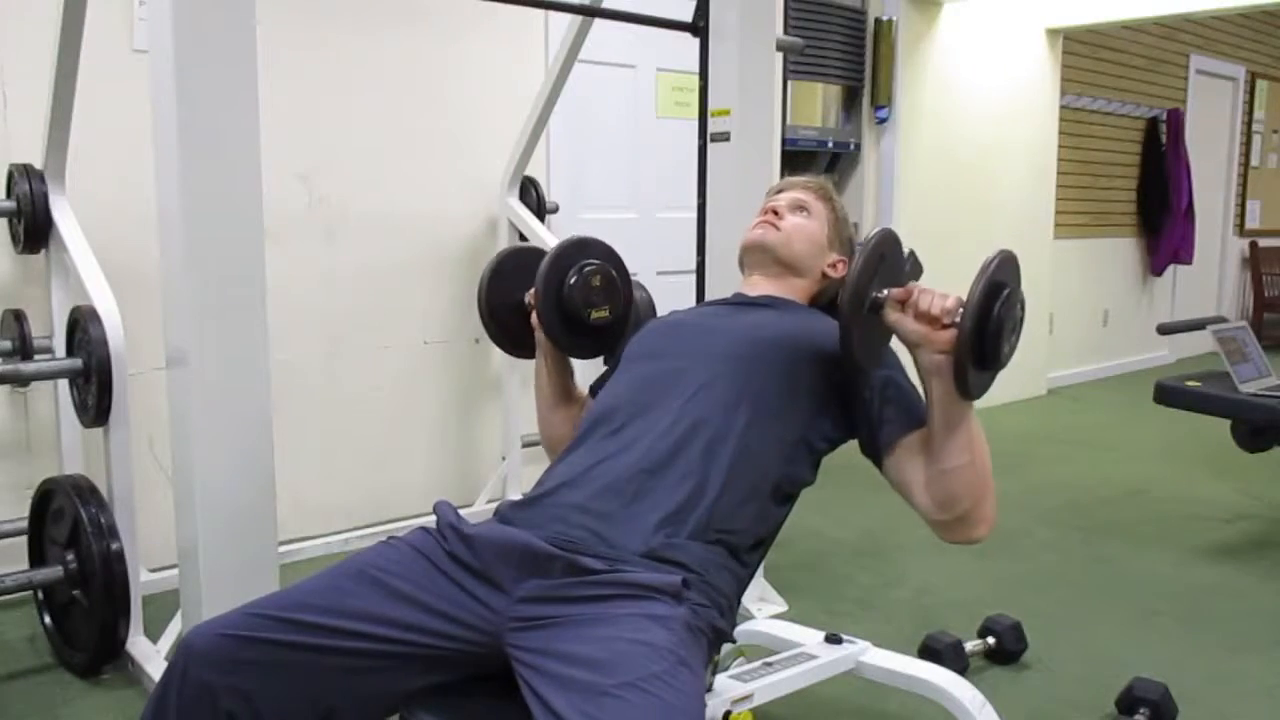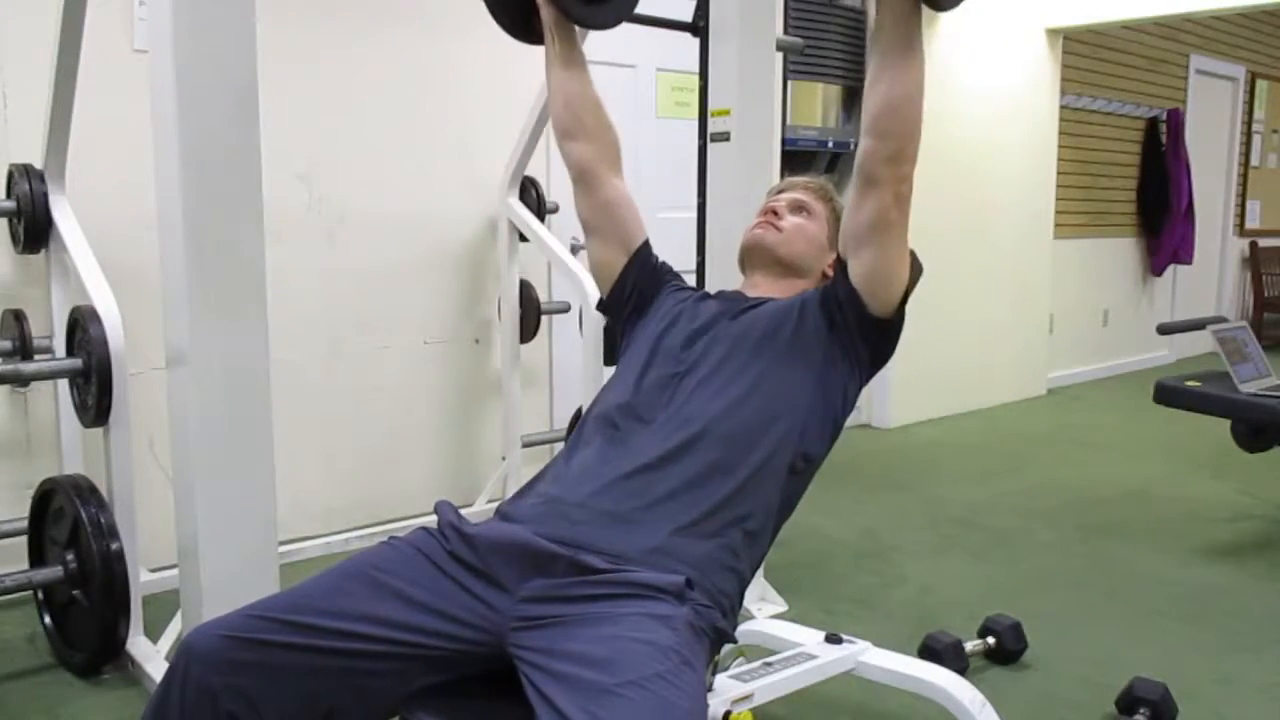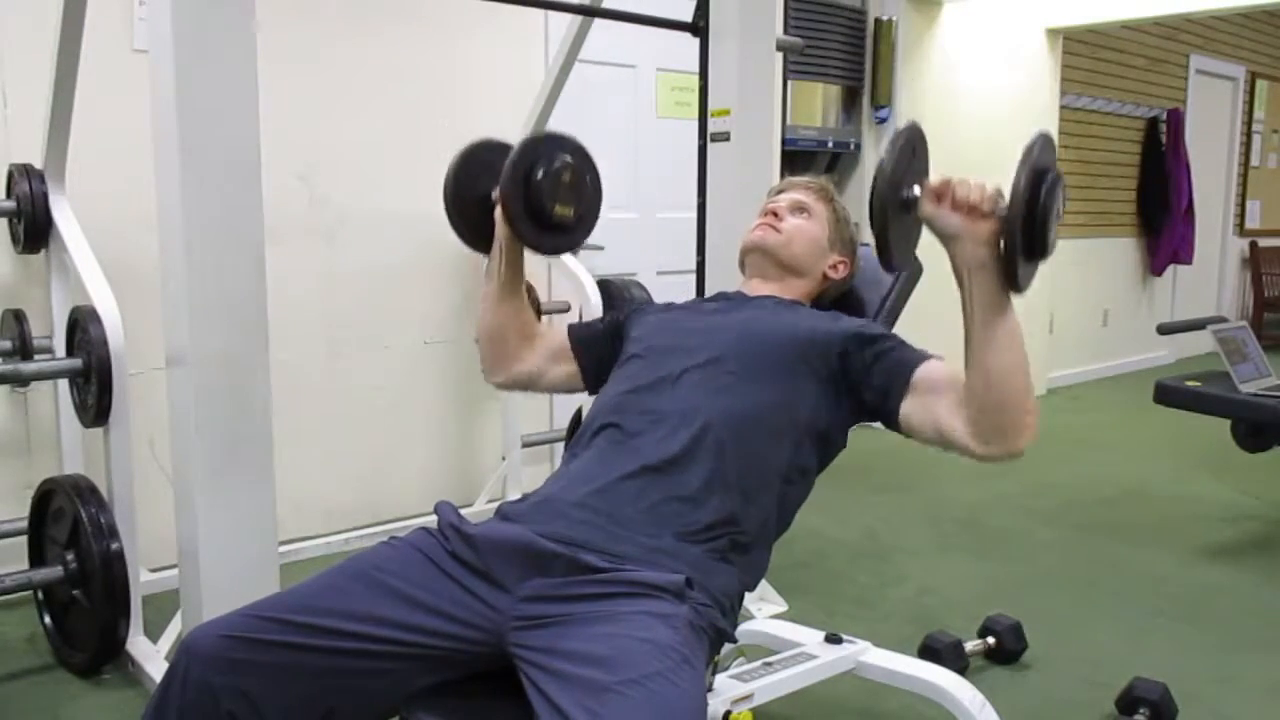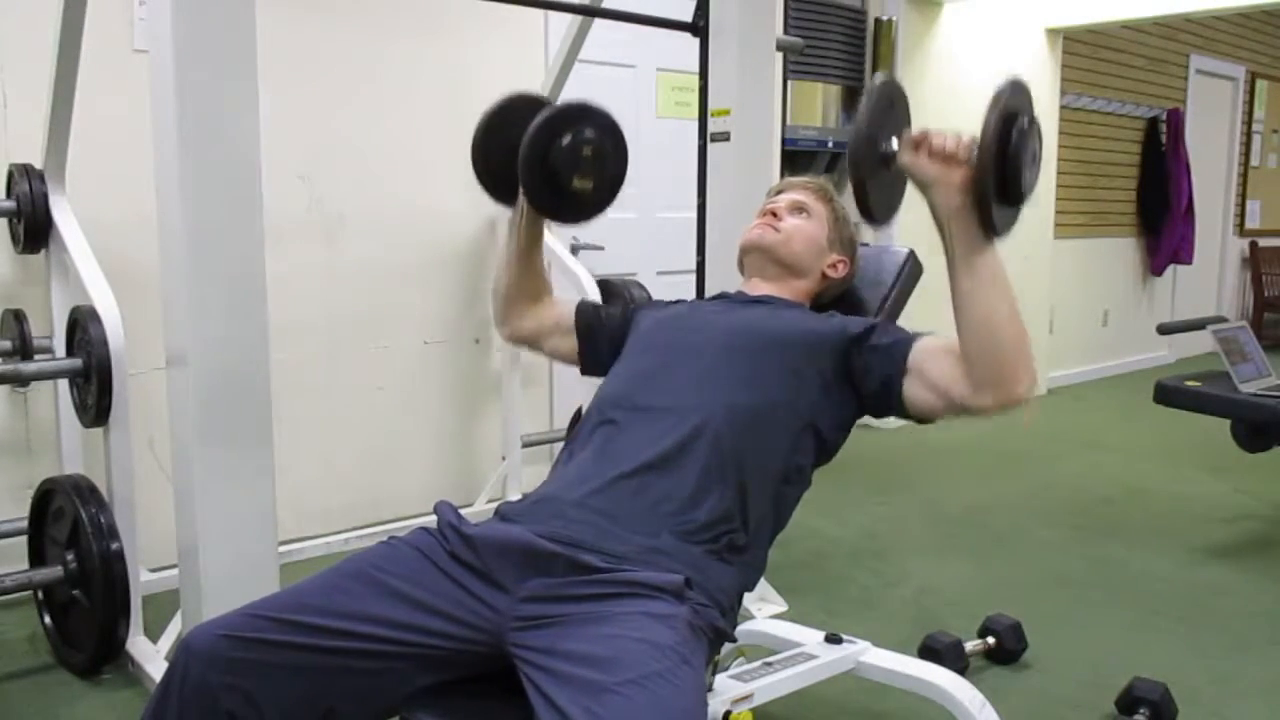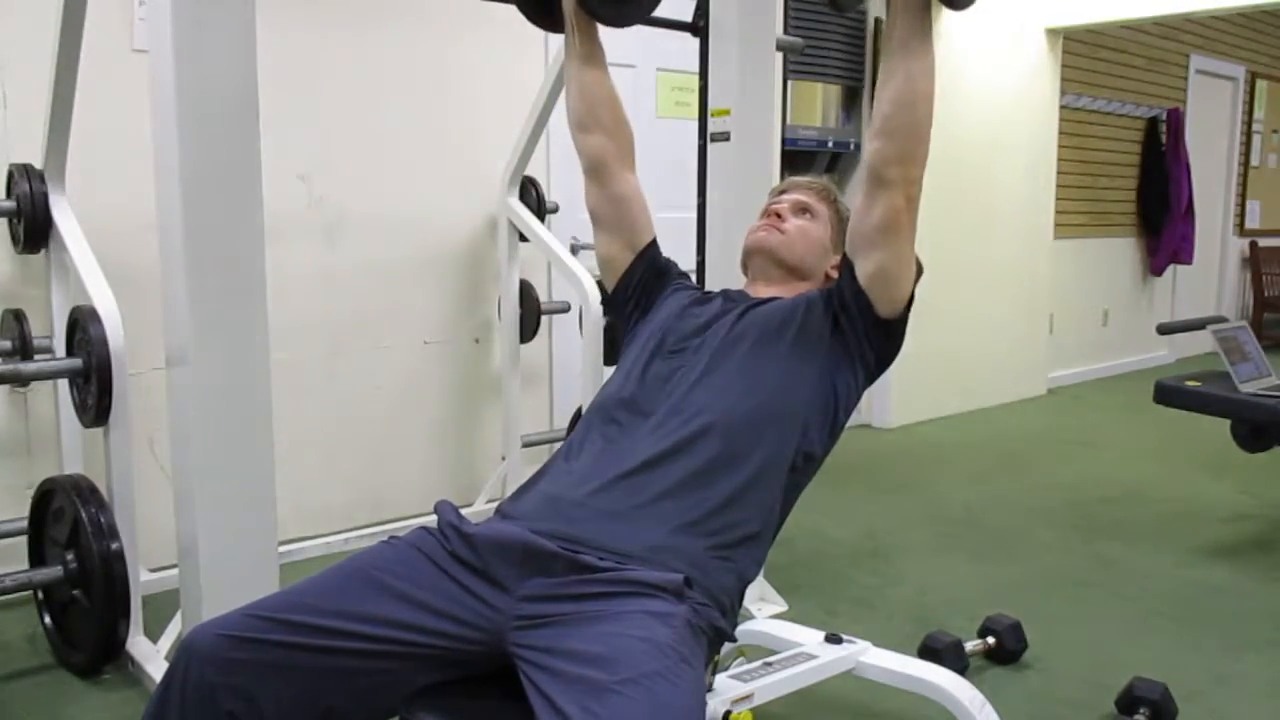
dt=1s
person 1, frame 1
left shoulder: (840, 348)
right shoulder: (662, 327)
left elbow: (961, 516)
left wrist: (943, 370)
right wrist: (552, 345)
left hip: (645, 593)
right hip: (496, 550)
person 1, frame 2
left shoulder: (832, 334)
right shoulder: (662, 305)
left elbow: (886, 173)
right elbow: (591, 163)
left hip: (642, 597)
right hip: (497, 550)
person 1, frame 3
left shoulder: (839, 343)
right shoulder: (657, 320)
left elbow: (996, 429)
right elbow: (508, 359)
left wrist: (976, 261)
right wrist: (509, 234)
left hip: (649, 595)
right hip: (507, 550)
person 1, frame 4
left shoulder: (839, 342)
right shoulder: (660, 318)
left elbow: (998, 386)
right elbow: (522, 320)
left wrist: (958, 211)
right wrist: (531, 202)
left hip: (644, 594)
right hip: (496, 552)
person 1, frame 5
left shoulder: (836, 333)
right shoulder: (665, 303)
left elbow: (893, 179)
right elbow: (604, 160)
left hip: (643, 594)
right hip: (497, 548)
